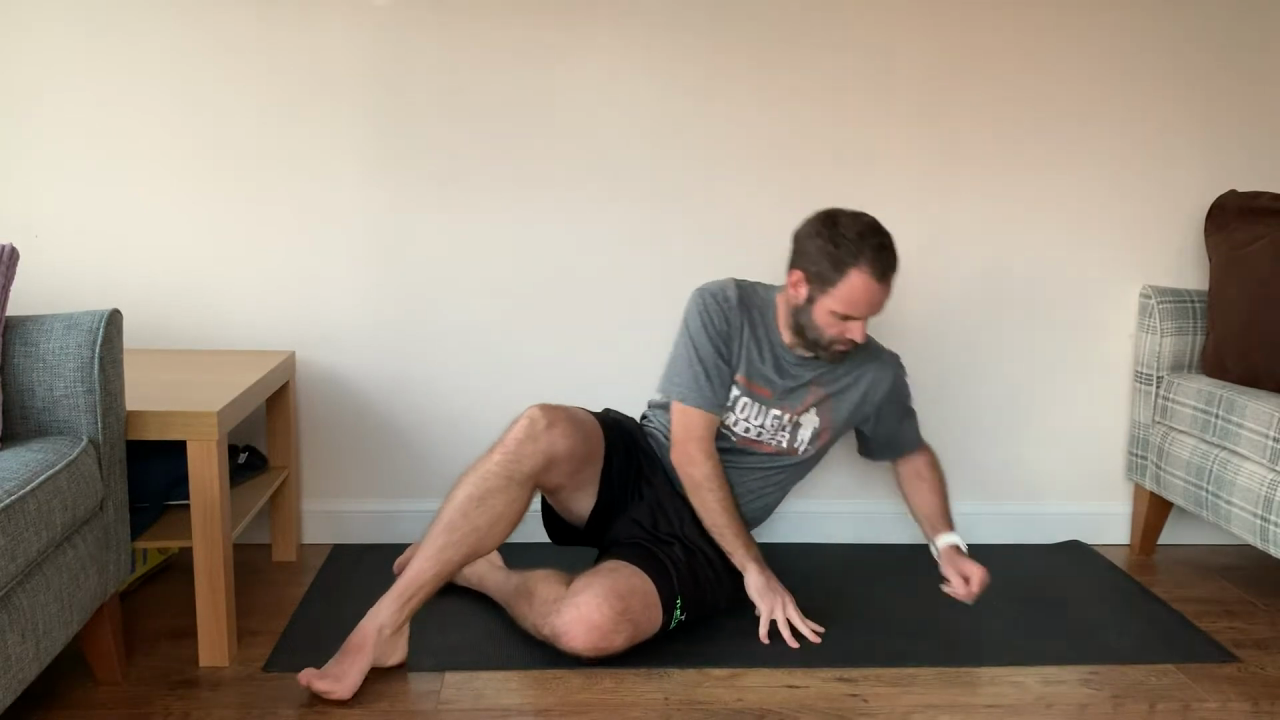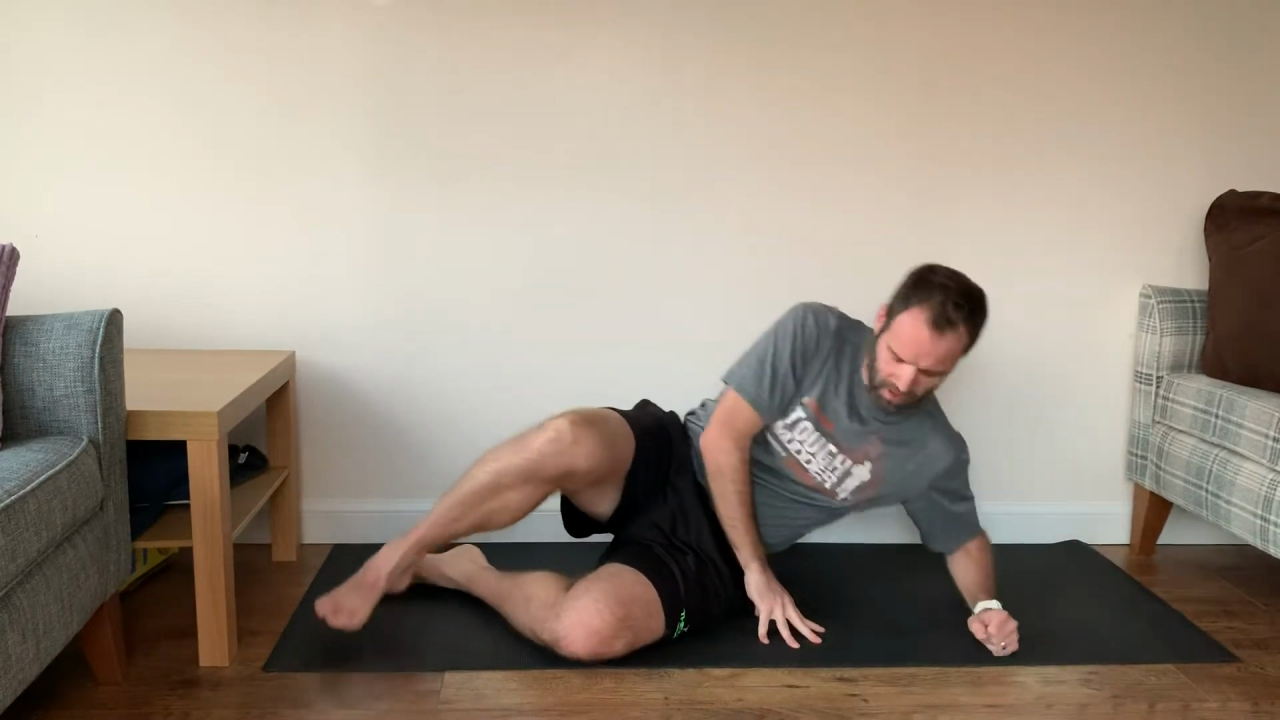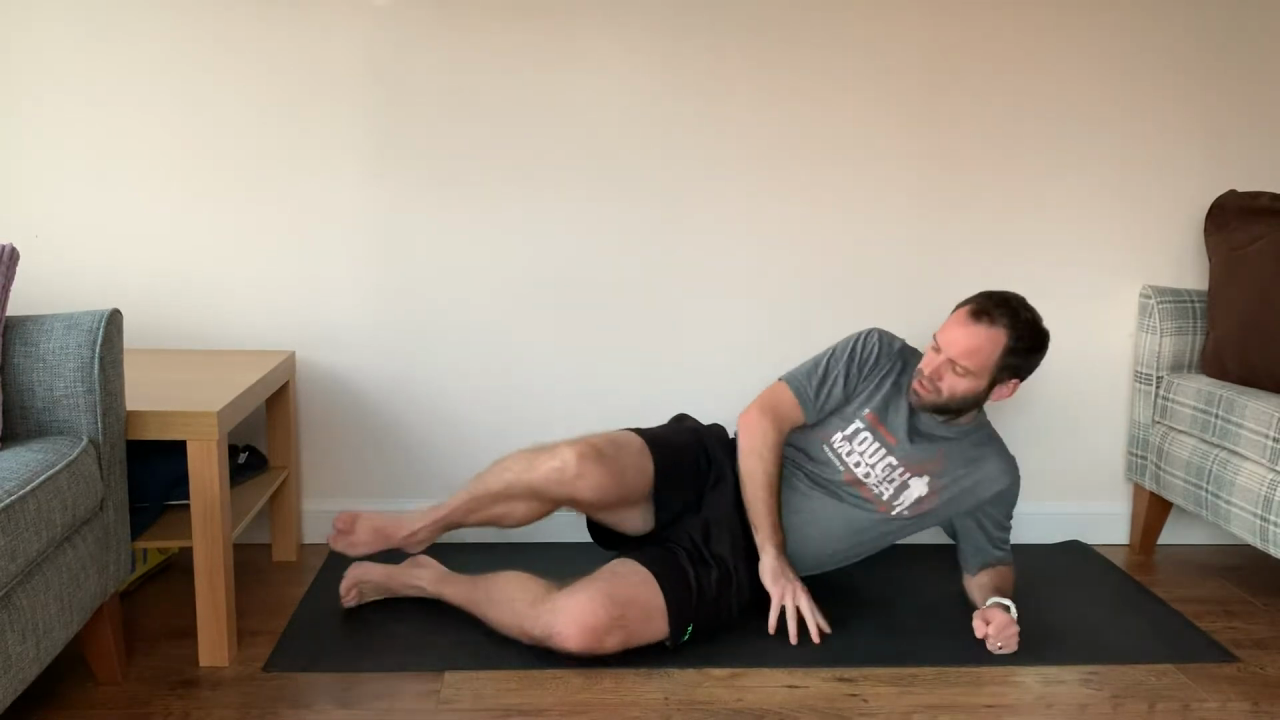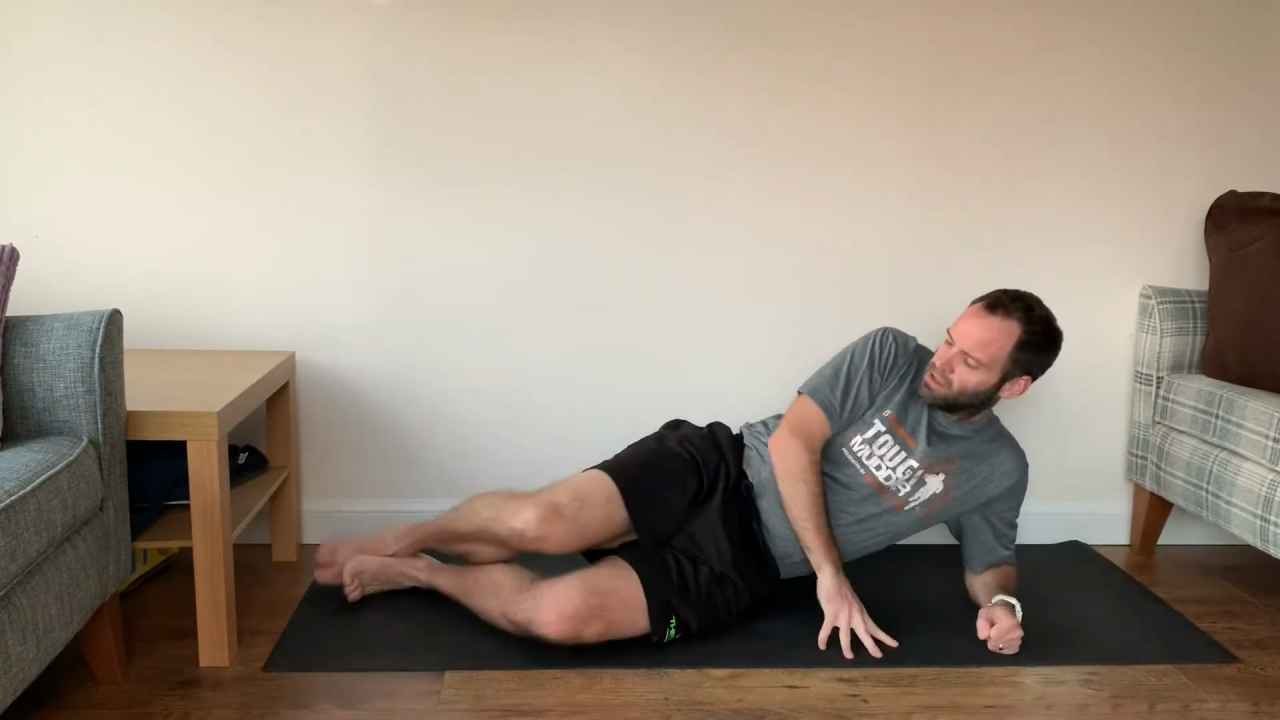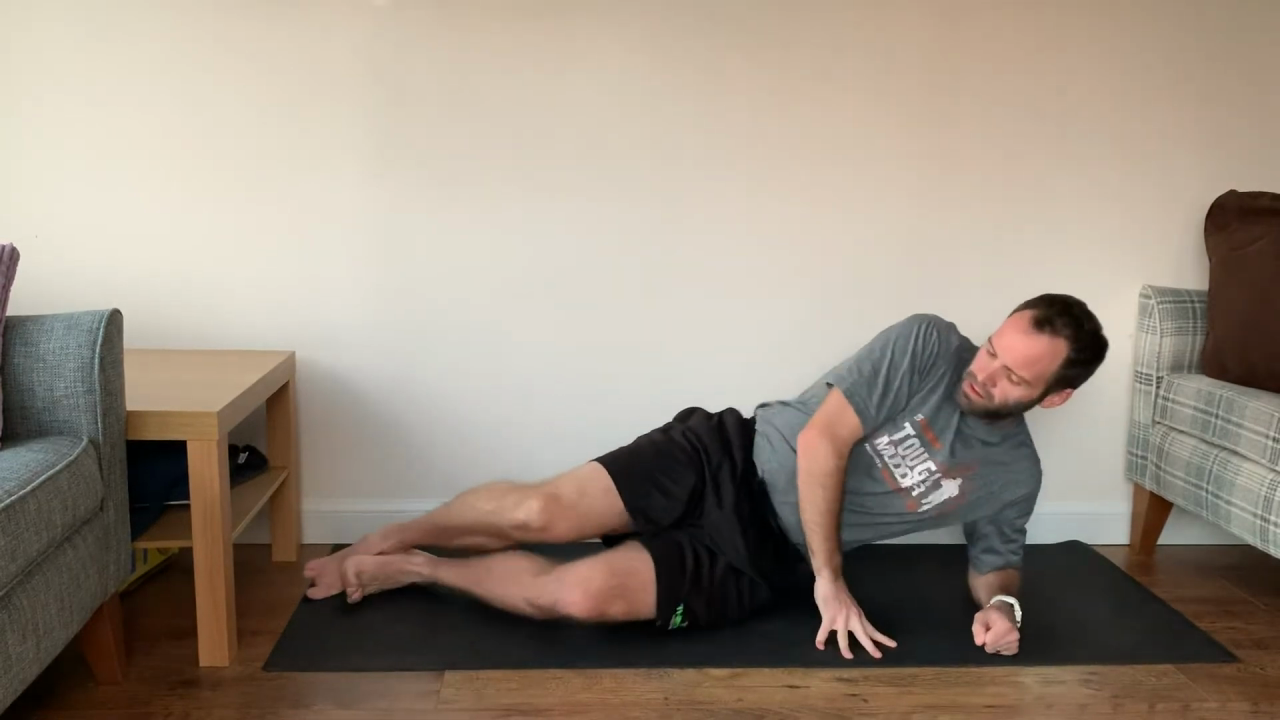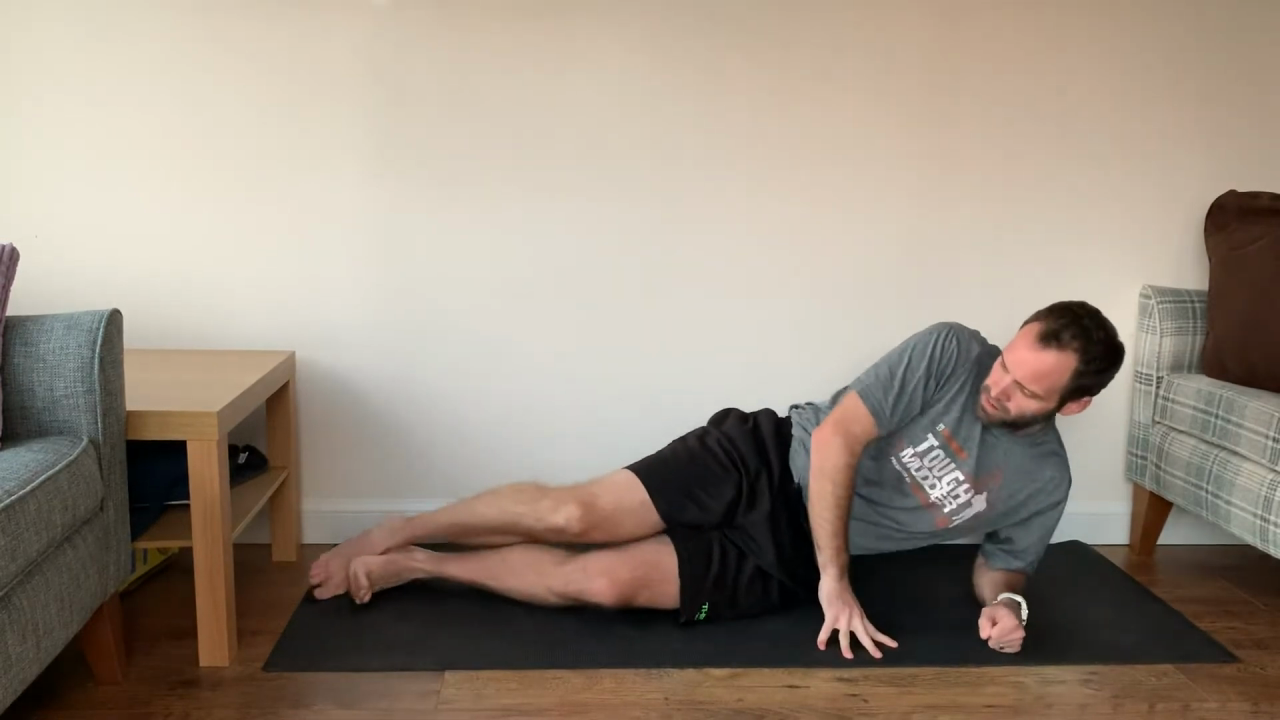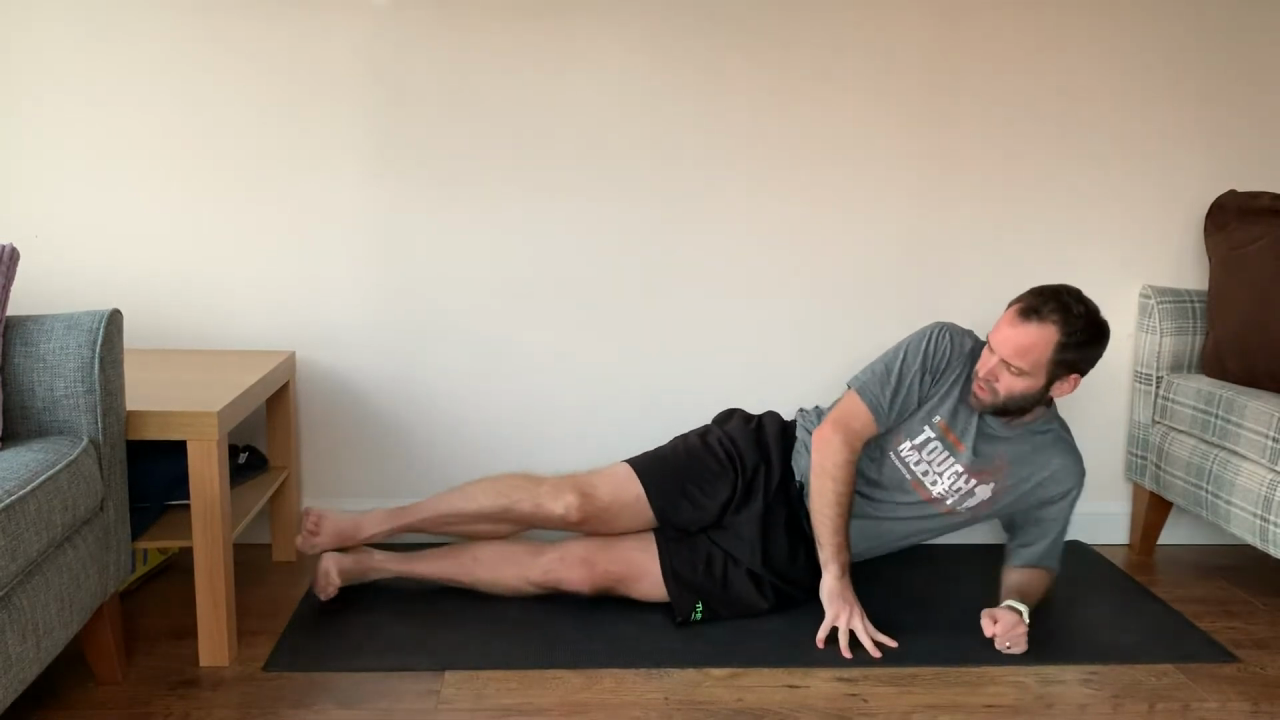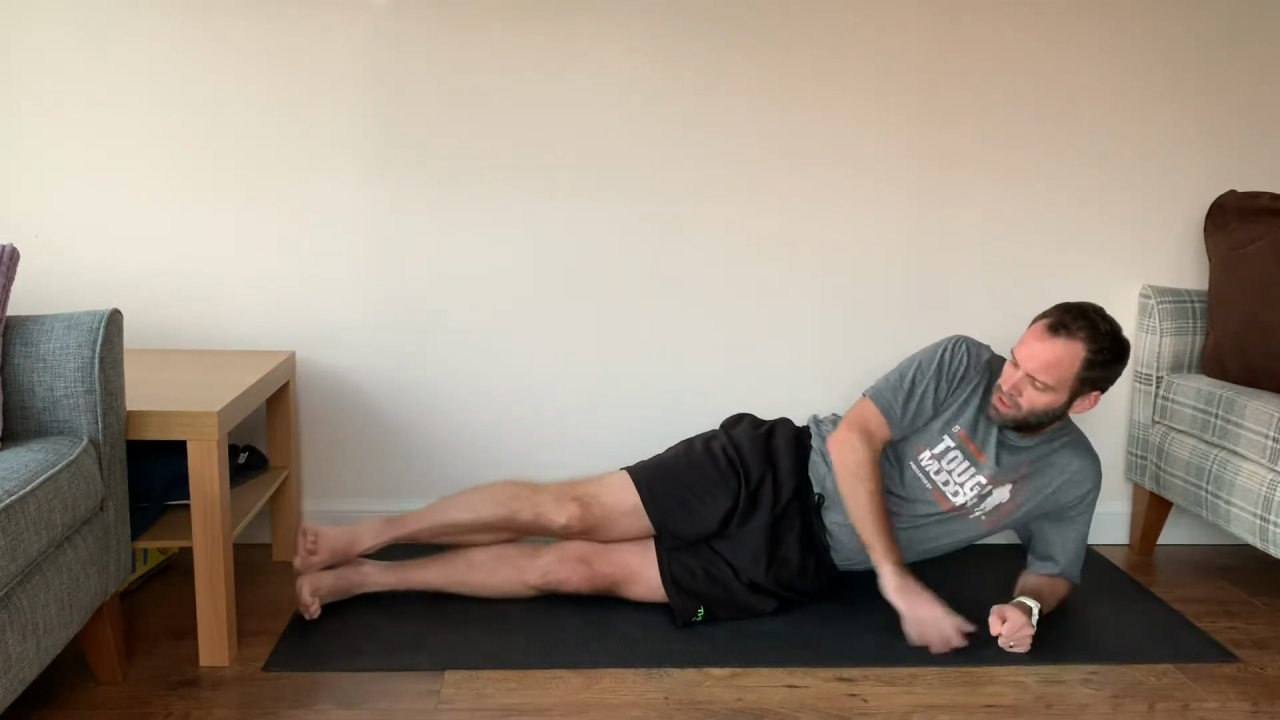
dt=0.3s
person 1, frame 1
left shoulder: (875, 378)
right shoulder: (721, 307)
left elbow: (912, 453)
right elbow: (690, 447)
left wrist: (948, 543)
right wrist: (755, 570)
left hip: (694, 540)
right hip: (636, 466)
left knee: (586, 627)
right knee: (543, 429)
left ankle: (481, 572)
right ankle: (385, 622)
person 1, frame 2
left shoulder: (934, 450)
right shoulder: (811, 331)
left elbow: (962, 541)
right elbow: (722, 440)
left wrist: (986, 605)
right wrist: (758, 573)
left hip: (705, 547)
right hip: (668, 462)
left knee: (586, 632)
right knee: (570, 439)
left ankle: (460, 568)
right ankle: (398, 557)
person 1, frame 3
left shoulder: (989, 474)
right shoulder: (877, 354)
left elbow: (988, 562)
right elbow: (761, 420)
left wrist: (998, 604)
right wrist: (775, 558)
left hip: (730, 562)
right hip: (714, 471)
left knee: (578, 625)
right knee: (578, 468)
left ankle: (427, 581)
right ankle: (419, 527)
person 1, frame 4
left shoulder: (1000, 470)
right shoulder: (891, 354)
left elbow: (989, 564)
right elbow: (794, 438)
left wrist: (1002, 604)
right wrist: (831, 578)
left hip: (737, 565)
right hip: (718, 470)
left knee: (558, 613)
right knee: (542, 523)
left ankle: (418, 574)
right ankle: (405, 539)
person 1, frame 5
left shoulder: (1015, 472)
right shoulder: (927, 341)
left elbow: (995, 559)
right elbow: (821, 441)
left wrist: (1000, 605)
right wrist: (829, 581)
left hip: (757, 551)
right hip: (728, 457)
left knee: (580, 595)
right knee: (540, 511)
left ankle: (411, 568)
right ankle: (386, 538)
person 1, frame 6
left shoulder: (1043, 480)
right shoulder: (950, 351)
left elbow: (1001, 562)
right elbow: (834, 438)
left wrist: (1007, 604)
right wrist: (836, 580)
left hip: (781, 554)
right hip: (763, 460)
left knee: (603, 581)
right knee: (575, 515)
left ankle: (415, 567)
right ankle: (386, 536)
person 1, frame 7
left shoulder: (1053, 470)
right shoulder: (943, 349)
left elbow: (1034, 561)
right elbow: (838, 434)
left wrist: (1016, 606)
right wrist: (836, 578)
left hip: (777, 562)
right hip: (764, 463)
left knee: (580, 568)
right knee: (572, 502)
left ankle: (371, 567)
right ankle: (366, 525)
person 1, frame 8
left shoulder: (1071, 474)
right shoulder: (961, 363)
left elbow: (1056, 570)
right elbow: (853, 435)
left wrist: (1027, 605)
right wrist: (896, 581)
left hip: (793, 564)
right hip: (773, 470)
left knee: (573, 568)
right knee: (569, 512)
left ankle: (362, 580)
right ankle: (363, 538)
